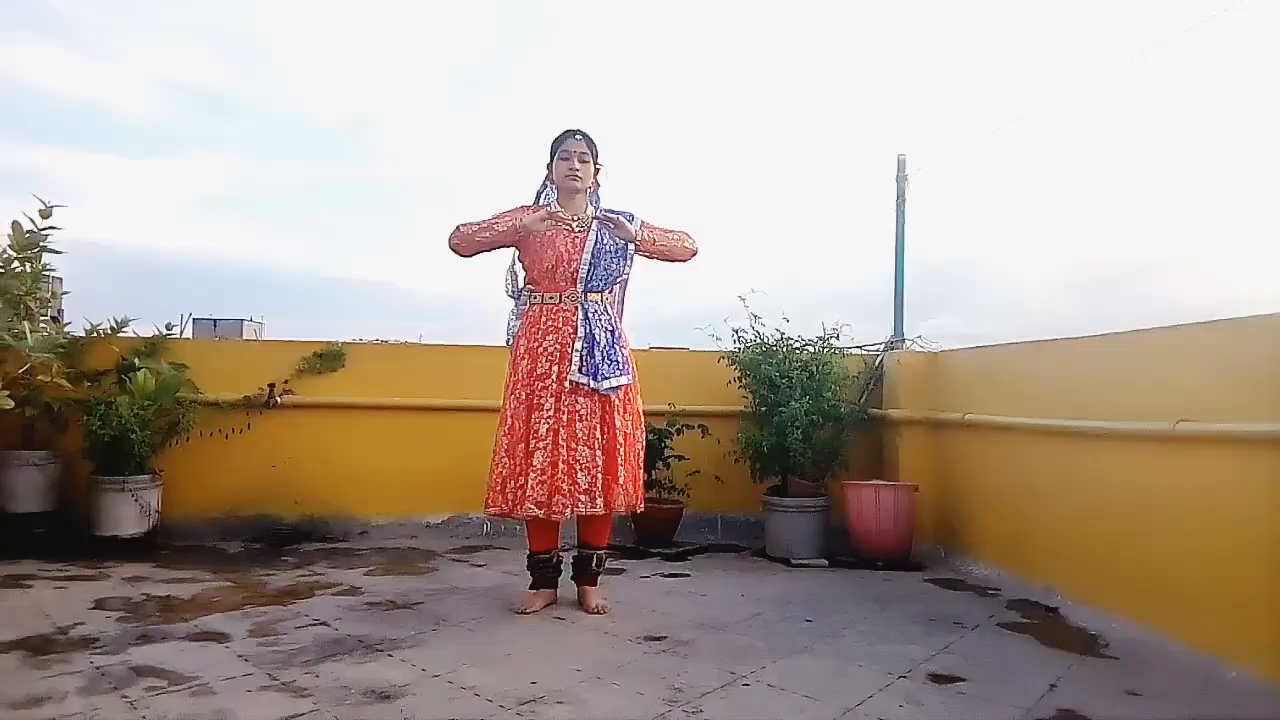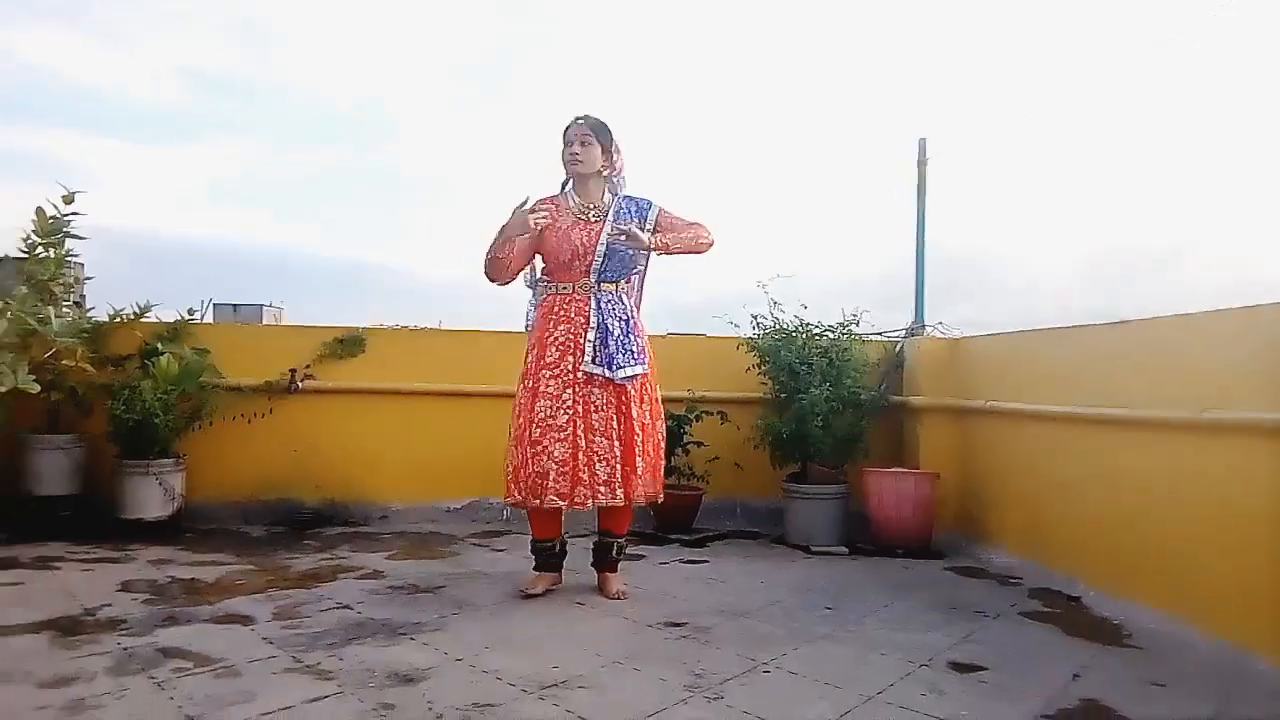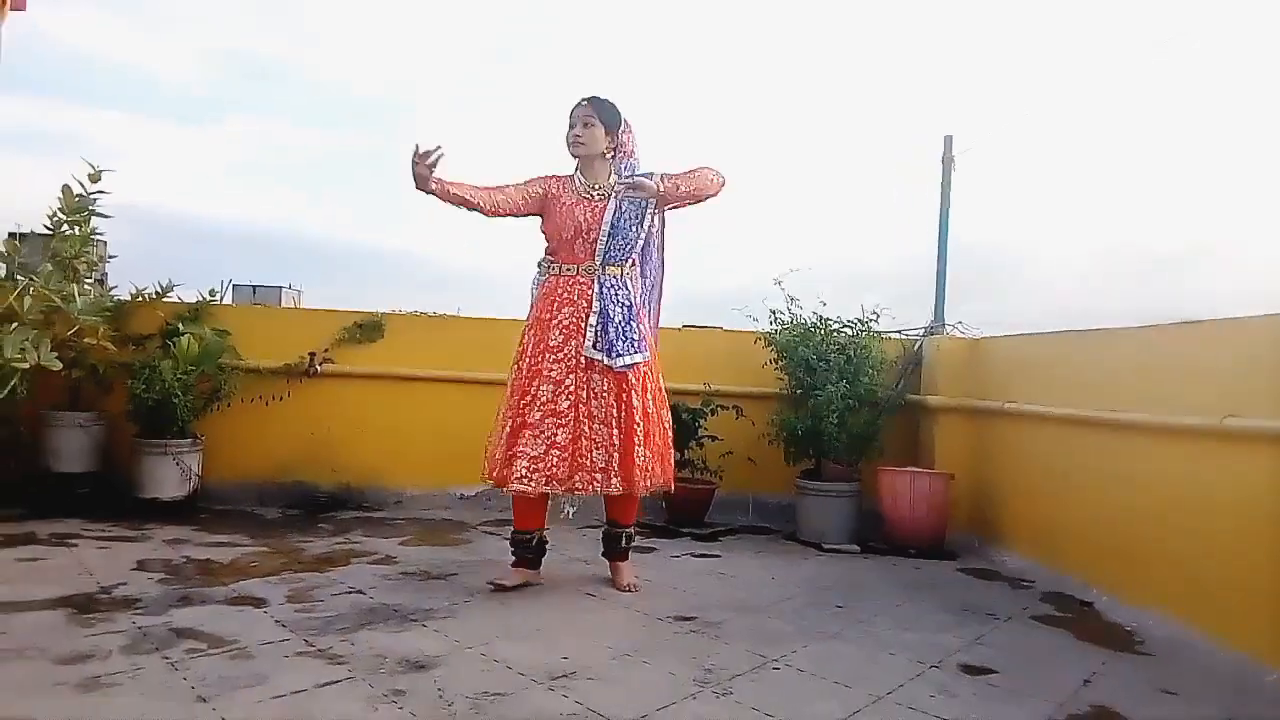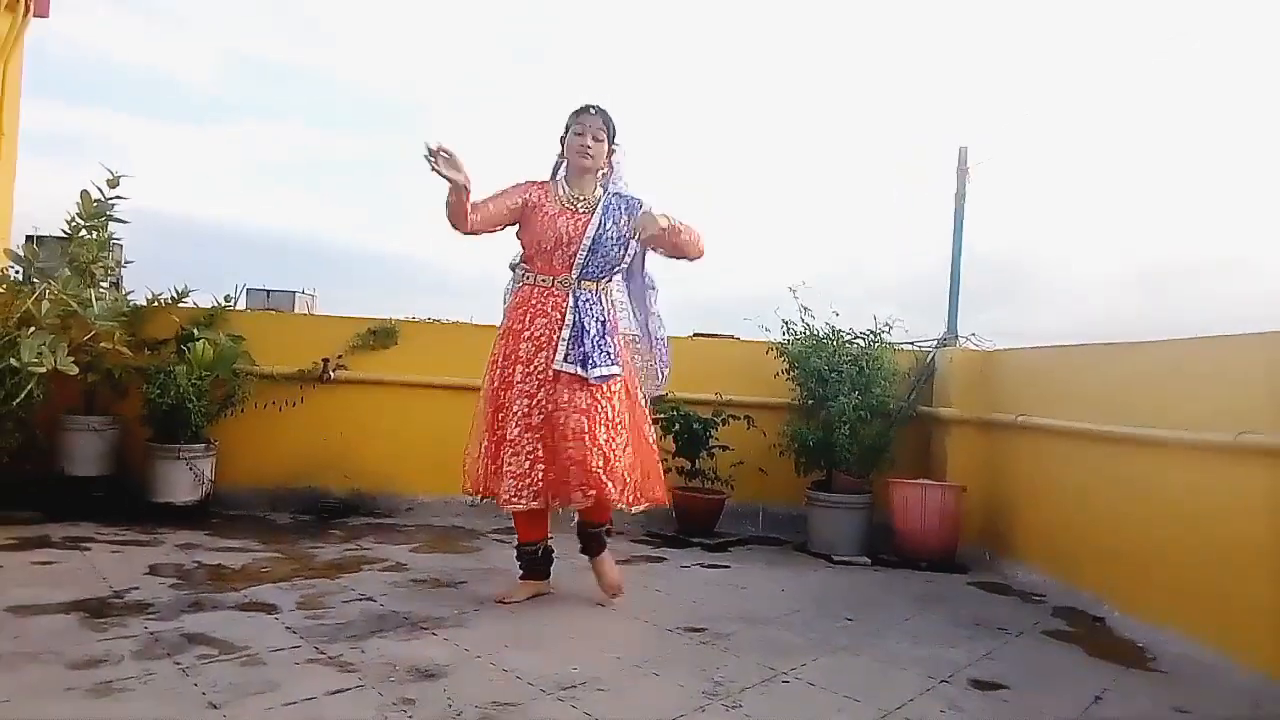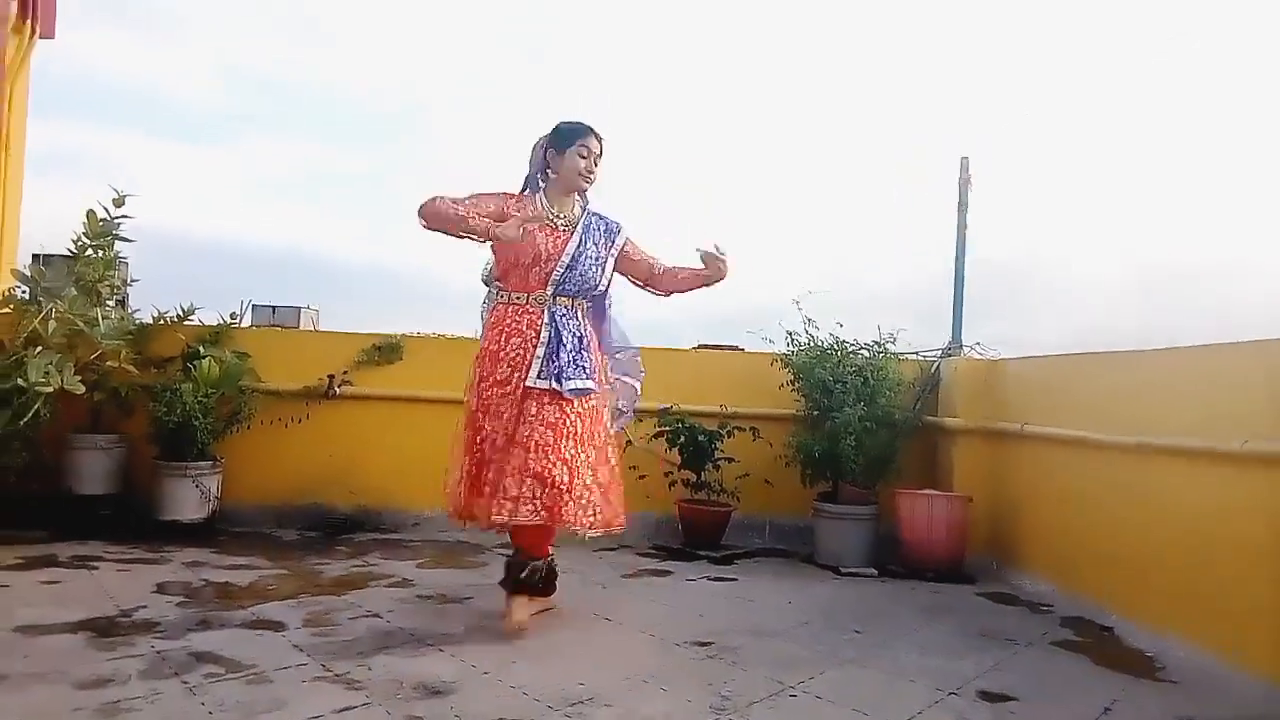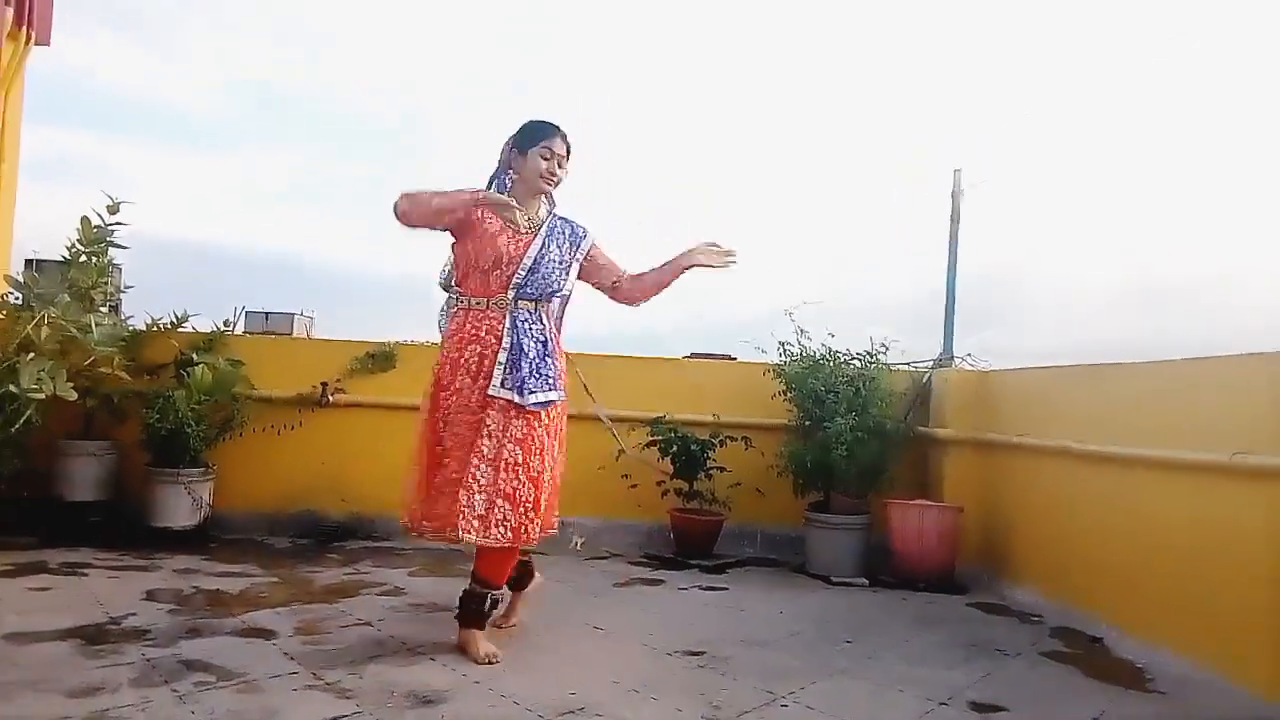
dt=0.2s
person 1, frame 1
left shoulder: (620, 223)
right shoulder: (525, 220)
left elbow: (686, 245)
right elbow: (460, 241)
left wrist: (636, 236)
right wrist: (523, 224)
left hip: (601, 352)
right hip: (542, 351)
left knee: (601, 462)
right knee: (538, 459)
left ankle: (588, 579)
right ankle: (544, 580)
person 1, frame 2
left shoulder: (637, 209)
right shoulder: (546, 212)
left elbow: (703, 236)
right elbow: (498, 272)
left wrist: (651, 240)
right wrist: (510, 230)
left hip: (619, 340)
right hip: (558, 340)
left knee: (621, 451)
right knee: (546, 448)
left ankle: (608, 565)
right ankle: (548, 563)
person 1, frame 3
left shoulder: (643, 189)
right shoulder: (552, 189)
left elbow: (712, 179)
right elbow: (487, 200)
left wrist: (659, 188)
right wrist: (431, 182)
left hip: (618, 325)
right hip: (557, 323)
left knee: (622, 438)
right knee: (538, 436)
left ankle: (619, 554)
right ankle: (527, 557)
person 1, frame 4
left shoulder: (627, 210)
right shoulder: (532, 195)
left elbow: (692, 248)
right elbow: (467, 220)
left wrist: (669, 228)
right wrist: (458, 185)
left hip: (591, 340)
right hip: (529, 334)
left knee: (593, 450)
right knee: (523, 451)
left ankle: (598, 545)
right ankle: (535, 570)
person 1, frame 5
left shoulder: (604, 232)
right shoulder: (502, 207)
left elbow: (660, 278)
right elbow: (432, 213)
left wrist: (710, 272)
right wrist: (490, 229)
left hip: (570, 359)
right hip: (506, 353)
left knee: (550, 470)
right knee: (511, 472)
left ankle: (521, 585)
right ankle: (536, 585)
person 1, frame 6
left shoulder: (571, 235)
right shoulder: (477, 209)
left elbow: (629, 289)
right elbow: (406, 209)
left wrist: (685, 263)
right wrist: (476, 202)
left hip: (537, 365)
right hip: (469, 358)
left knee: (514, 489)
right knee: (476, 486)
left ankle: (473, 620)
right ankle: (517, 576)
